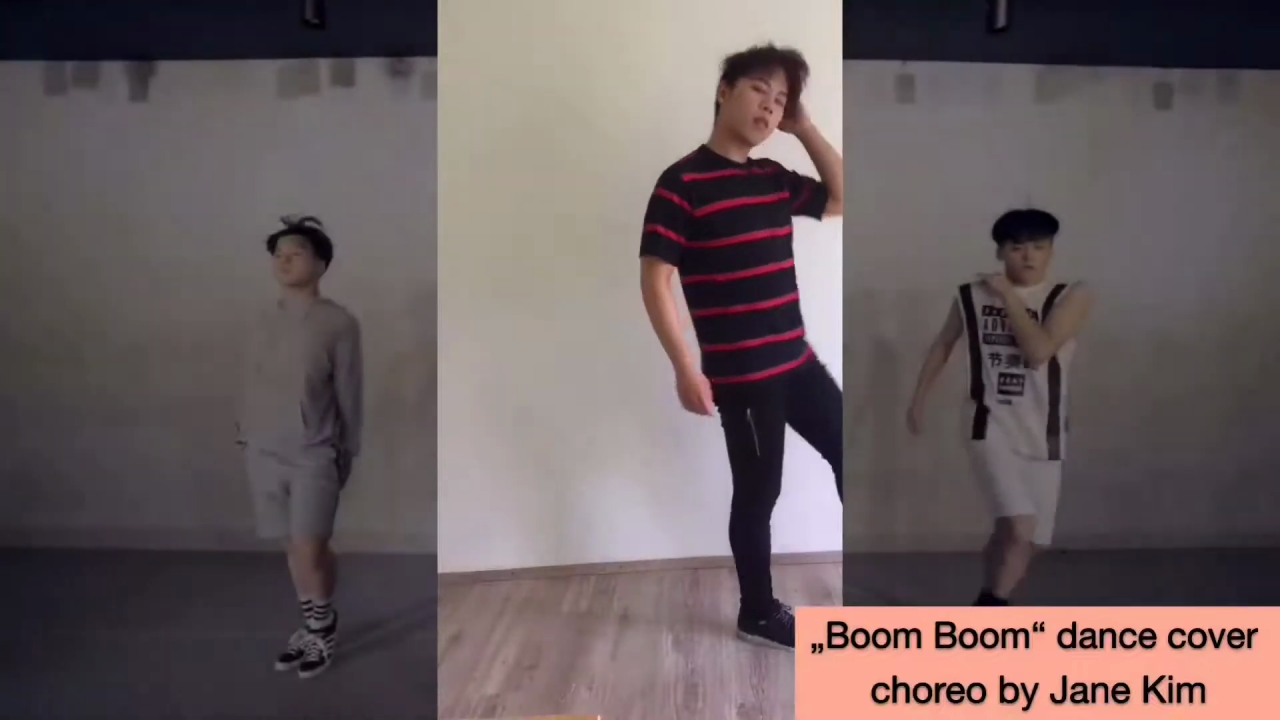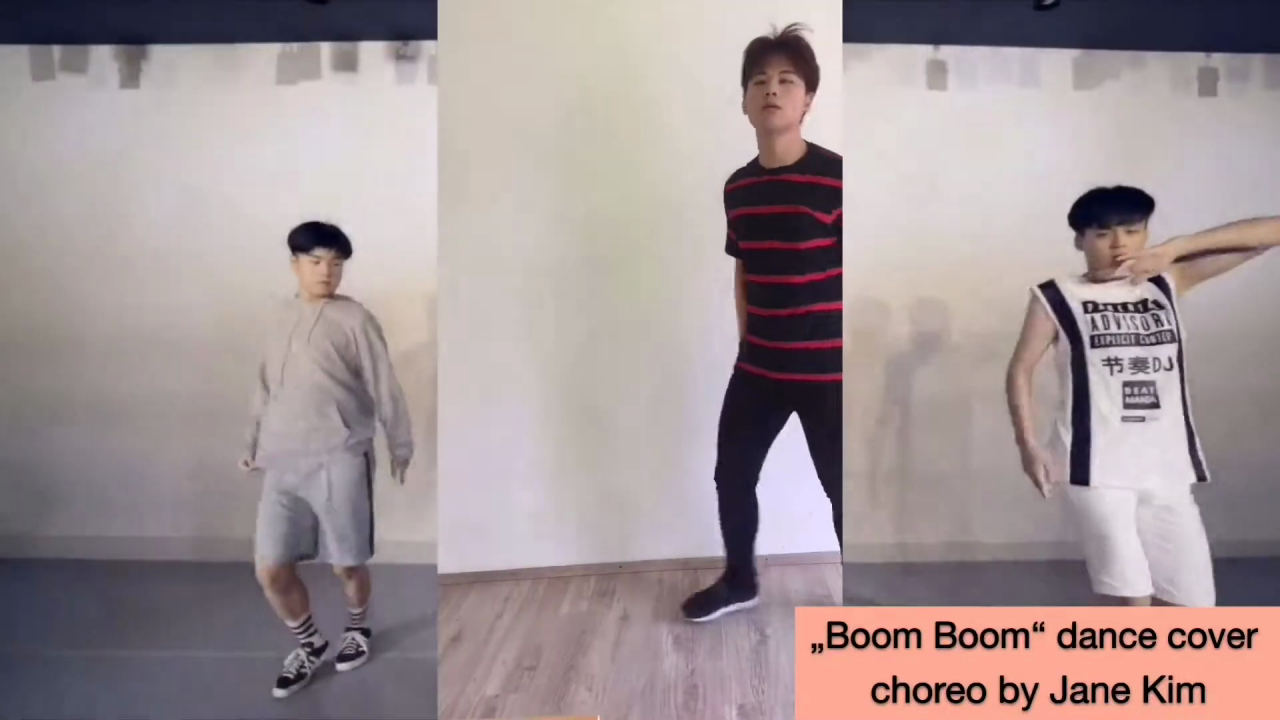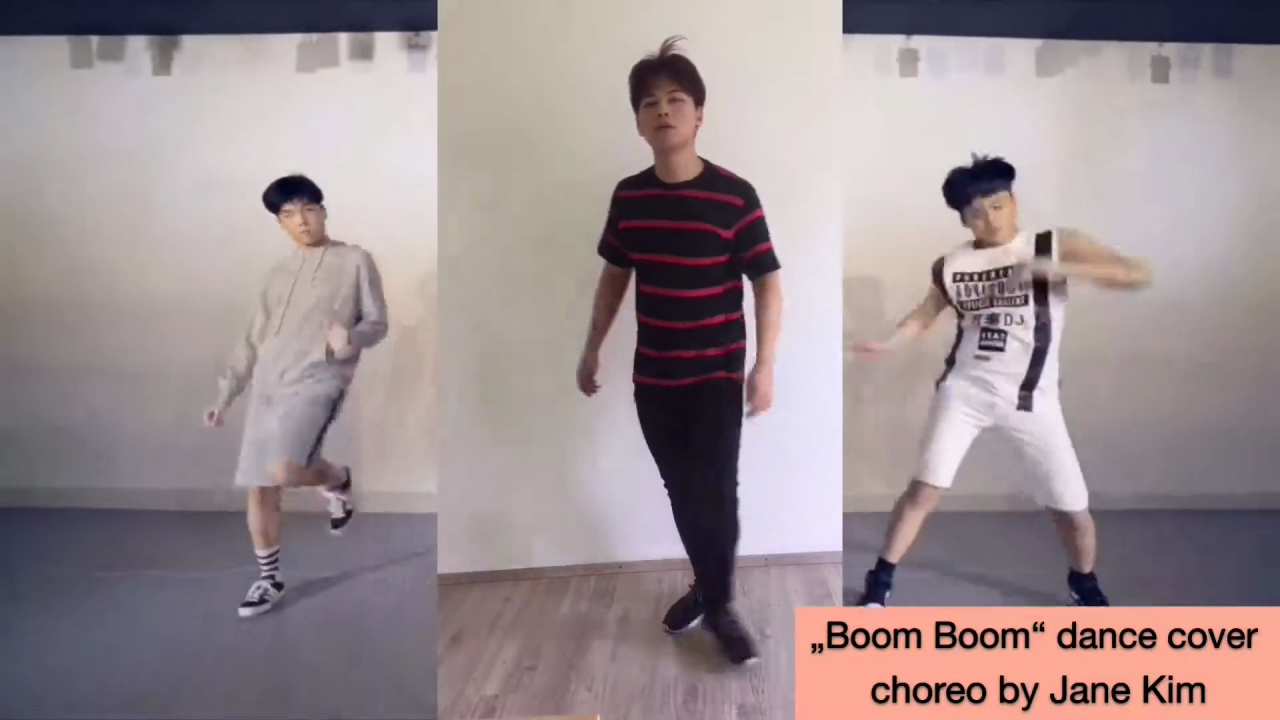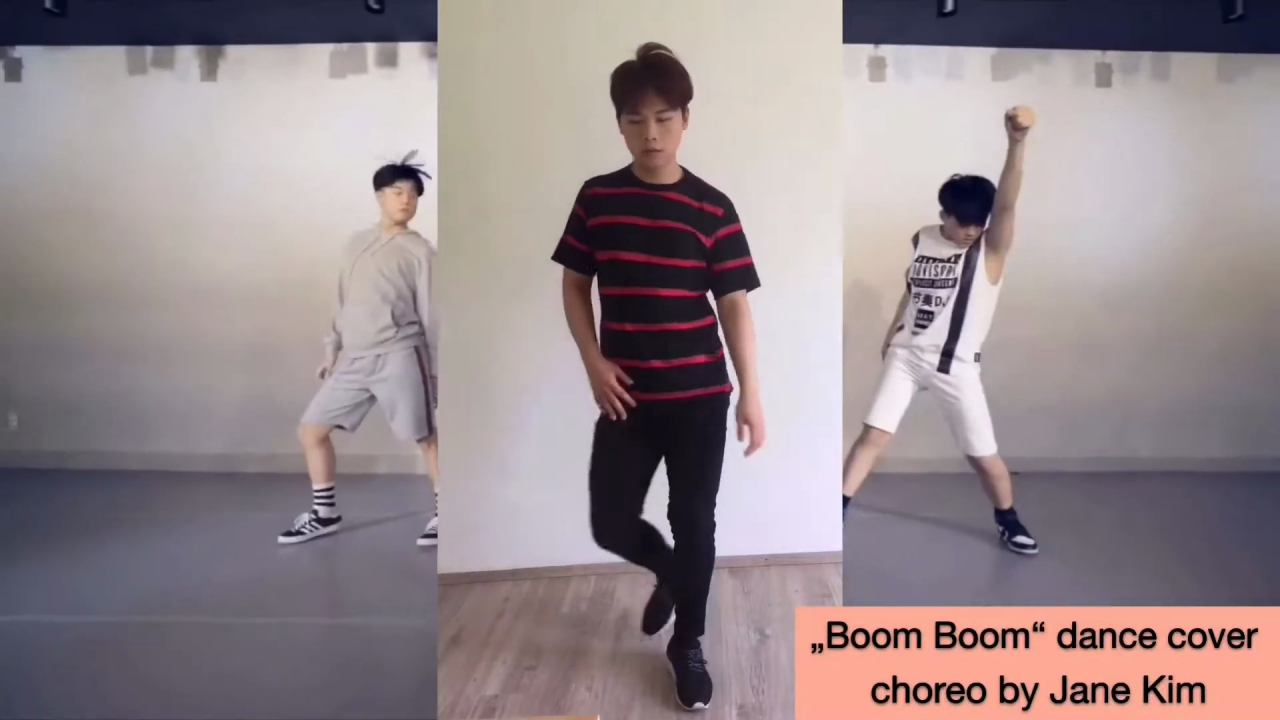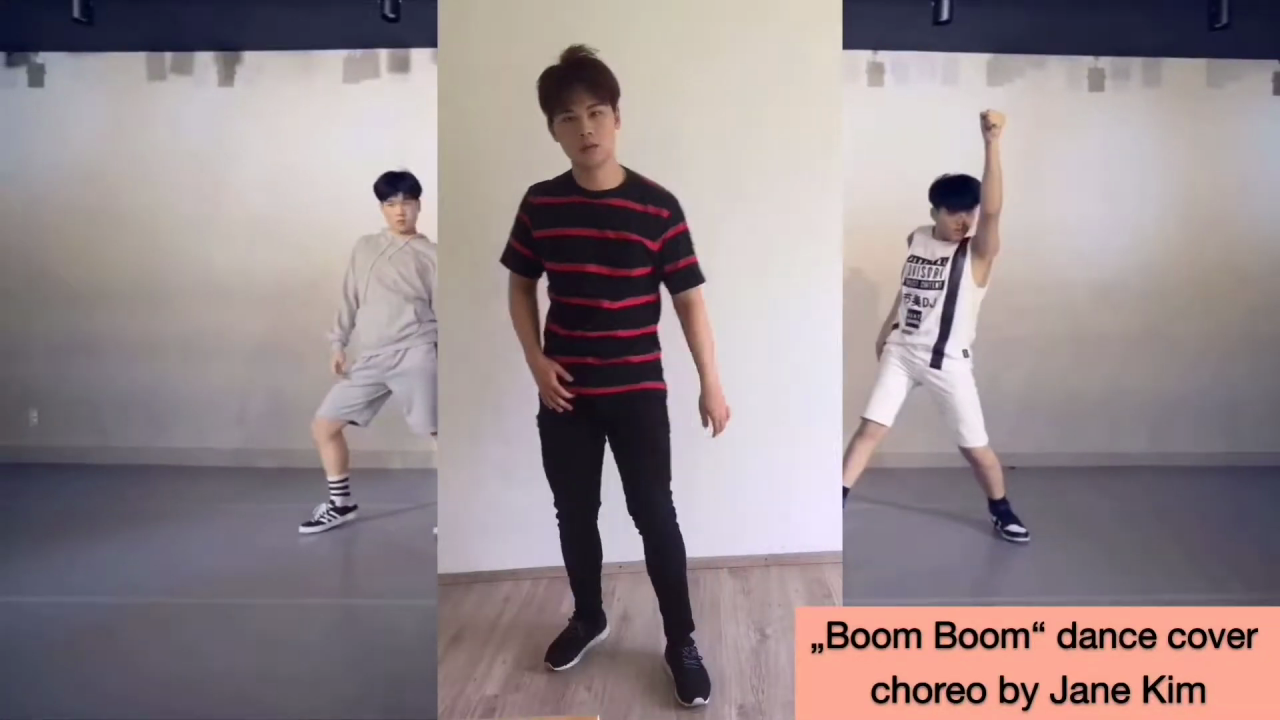
dt=0.7s
person 1, frame 1
left shoulder: (771, 178)
right shoulder: (682, 182)
left elbow: (842, 197)
right elbow: (655, 281)
left wrist: (801, 123)
right wrist: (685, 366)
left hip: (795, 359)
right hip: (741, 370)
left knee: (846, 457)
right knee: (758, 489)
right ankle: (758, 612)
person 1, frame 2
left shoulder: (836, 177)
right shoulder: (737, 188)
left elbow: (850, 272)
left hip: (825, 369)
right hip: (757, 367)
left knee: (840, 488)
right knee: (732, 476)
right ankle: (739, 579)
person 1, frame 3
left shoulder: (734, 196)
right shoulder: (629, 196)
left elbow: (767, 284)
right elbow: (614, 277)
left wrist: (765, 364)
right wrist: (591, 351)
left hip: (713, 374)
right hip: (654, 374)
left knee: (712, 493)
right knee: (680, 490)
left ankle: (723, 610)
right ankle: (707, 585)
person 1, frame 4
left shoulder: (713, 207)
right shoulder: (597, 197)
left elbow: (736, 305)
right elbow: (574, 286)
left wrist: (751, 392)
right wrist: (594, 364)
left hip: (699, 393)
right hip: (626, 393)
left knee: (694, 520)
right knee: (610, 523)
left ankle: (688, 644)
right ankle: (668, 574)
person 1, frame 5
left shoulder: (657, 206)
right shoulder: (540, 204)
left elbow: (688, 297)
right elbow: (521, 286)
left wrist: (711, 383)
right wrist: (535, 359)
left hip: (637, 387)
right hip: (564, 389)
left knee: (654, 514)
right knee: (574, 513)
left ankle: (681, 641)
right ankle: (588, 617)
person 2, frame 1
left shoulder: (1071, 296)
right shoulder: (971, 296)
left elbow: (1038, 352)
right elbow: (942, 347)
left wrist: (1008, 296)
right wrist: (918, 400)
left hip: (1043, 434)
right hip: (991, 427)
left knee: (1028, 538)
right knee: (1018, 527)
left ankle: (987, 607)
right ankle: (995, 609)
person 2, frame 2
left shoulder: (1168, 283)
right shoulder: (1054, 299)
right elbow: (1020, 370)
left wrist: (1174, 248)
right wrist: (1027, 443)
left hip: (1166, 469)
right hip: (1095, 467)
left knee: (1190, 602)
right knee: (1127, 600)
person 2, frame 3
left shoulder: (1056, 246)
right shoulder: (951, 265)
left elbow: (1138, 274)
right elbow: (922, 316)
left wrist: (1068, 270)
right wrist: (889, 342)
left hip: (1032, 399)
right hip: (966, 392)
left knee: (1072, 507)
right knee: (925, 489)
left ankle: (1085, 588)
right ankle: (879, 583)
person 2, frame 4
left shoulder: (992, 249)
right shoulder: (923, 240)
left elbow: (1007, 202)
left wrist: (1017, 142)
right wrist: (891, 332)
left hip: (956, 365)
right hip: (906, 355)
left knee: (983, 454)
right knee: (874, 434)
left ankle: (1009, 521)
right ankle: (837, 513)
person 2, frame 5
left shoulder: (979, 251)
right shoulder: (917, 240)
left elbow: (993, 209)
left wrist: (991, 142)
right wrist: (887, 327)
left hip: (948, 361)
right hip: (901, 352)
left knee: (975, 446)
right knee: (871, 428)
left ankle: (1002, 511)
right ankle: (836, 503)
person 3, frame 1
left shoulder: (338, 323)
right shoulder: (269, 318)
left elbow: (349, 393)
left wrist: (348, 452)
right wrist: (245, 430)
left hip: (313, 453)
right hip: (264, 450)
left knee: (311, 548)
right knee: (292, 545)
left ankle: (323, 627)
right ankle: (310, 624)
person 3, frame 2
left shoulder: (356, 320)
right shoulder: (282, 317)
left elbow: (384, 391)
left wrist: (401, 450)
right wrist: (253, 441)
left hip: (339, 459)
right hip: (283, 461)
left knee: (348, 563)
right knee: (271, 571)
left ankle: (356, 630)
right ankle: (309, 646)
person 3, frame 3
left shoulder: (355, 261)
right shoulder: (279, 272)
left elbow: (378, 323)
right elbow: (253, 338)
left wrist: (351, 336)
right wrist: (226, 393)
left hip: (318, 384)
right hip: (268, 390)
left knee: (281, 472)
right knee: (259, 491)
left ankle: (337, 479)
right ankle: (269, 579)
person 3, frame 4
left shoulder: (419, 250)
right shoulder: (357, 244)
left elbow: (430, 312)
left wrist: (435, 368)
right wrist: (331, 349)
left hip: (397, 356)
right hip: (354, 360)
left knee: (424, 438)
right knee: (310, 430)
left ankle: (445, 515)
right ankle: (324, 514)
person 3, frame 5
left shoulder: (430, 254)
right shoulder: (364, 247)
right elbow: (350, 300)
right wrist: (338, 344)
left hip: (416, 354)
right hip: (371, 357)
left knee: (439, 431)
right knee: (323, 425)
right ankle: (341, 504)
